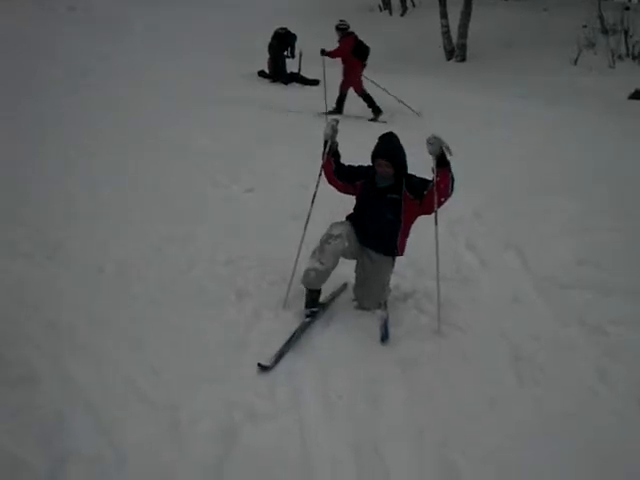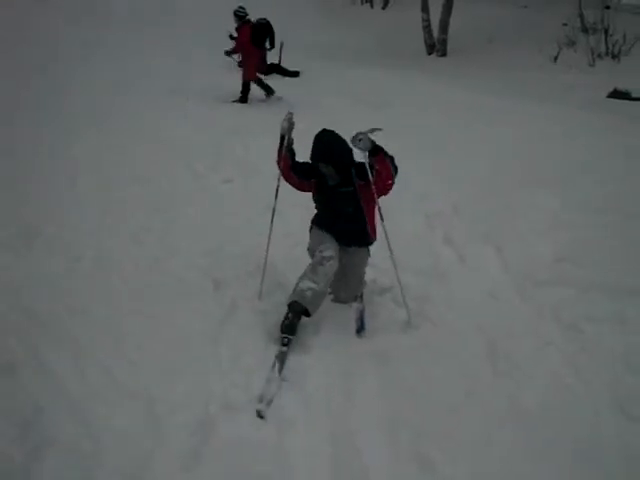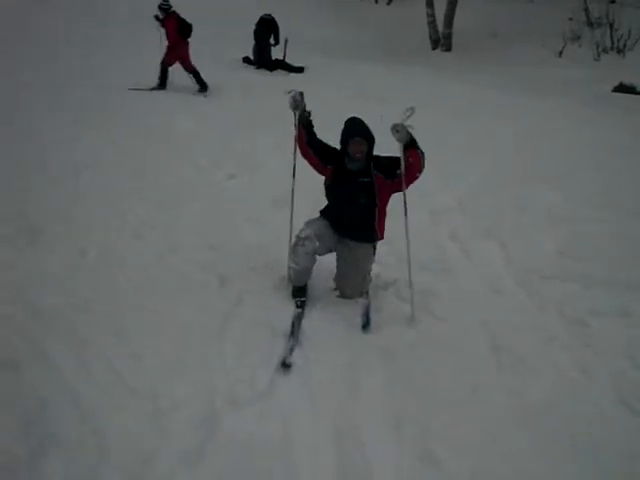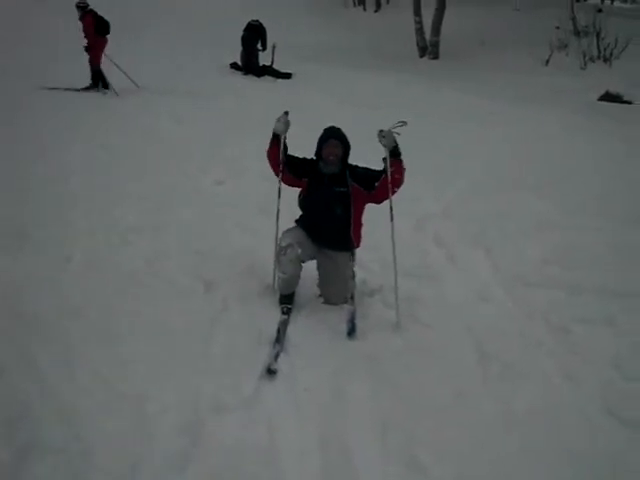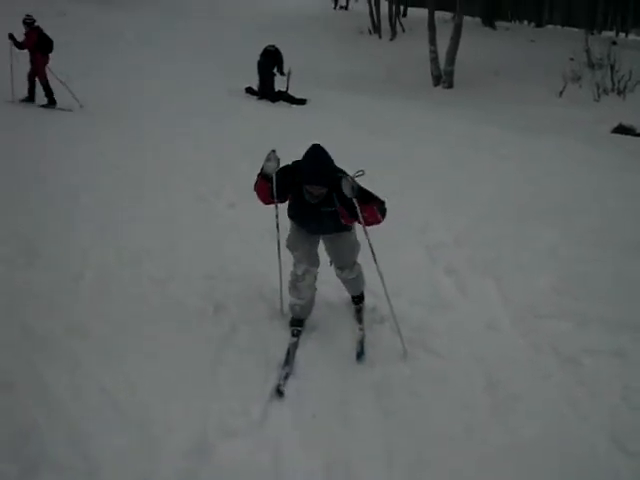
dt=1s
person 1, frame 1
left shoulder: (410, 188)
right shoulder: (365, 177)
left elbow: (440, 193)
right elbow: (337, 175)
left wrist: (440, 161)
right wrist: (330, 147)
left hip: (381, 253)
right hip: (354, 236)
left knee: (368, 304)
right knee: (336, 236)
left ankle: (375, 291)
right ankle: (312, 288)
person 1, frame 2
left shoulder: (361, 175)
right shoulder: (316, 174)
left elbow: (388, 178)
right elbow: (290, 171)
left wrist: (373, 150)
right wrist: (286, 140)
left hip: (355, 242)
right hip: (324, 233)
left knee: (345, 297)
right knee: (327, 259)
left ankle: (350, 288)
right ankle: (297, 308)
person 1, frame 3
left shoulder: (382, 169)
right shoulder: (335, 162)
left elbow: (413, 168)
right elbow: (310, 146)
left wrist: (407, 143)
right wrist: (302, 117)
left hip: (361, 239)
right hip: (331, 226)
left knee: (350, 292)
right knee: (305, 240)
left ankle: (358, 276)
right ankle: (298, 283)
person 1, frame 4
left shoulder: (356, 178)
right shoulder: (308, 171)
left elbow: (390, 183)
right elbow: (280, 164)
left wrist: (393, 153)
right wrist: (278, 138)
left hip: (339, 247)
right hip: (308, 235)
left knee: (335, 299)
right knee: (288, 247)
left ankle: (345, 277)
right ankle: (287, 293)
person 1, frame 5
left shoulder: (341, 184)
right shoulder: (292, 177)
left elbow: (376, 214)
right elbow: (267, 195)
left wrist: (357, 195)
right wrist: (267, 175)
left hip: (337, 229)
right hip: (303, 228)
left knee: (346, 267)
right knee: (304, 271)
left ankle: (357, 295)
right ankle: (299, 315)
